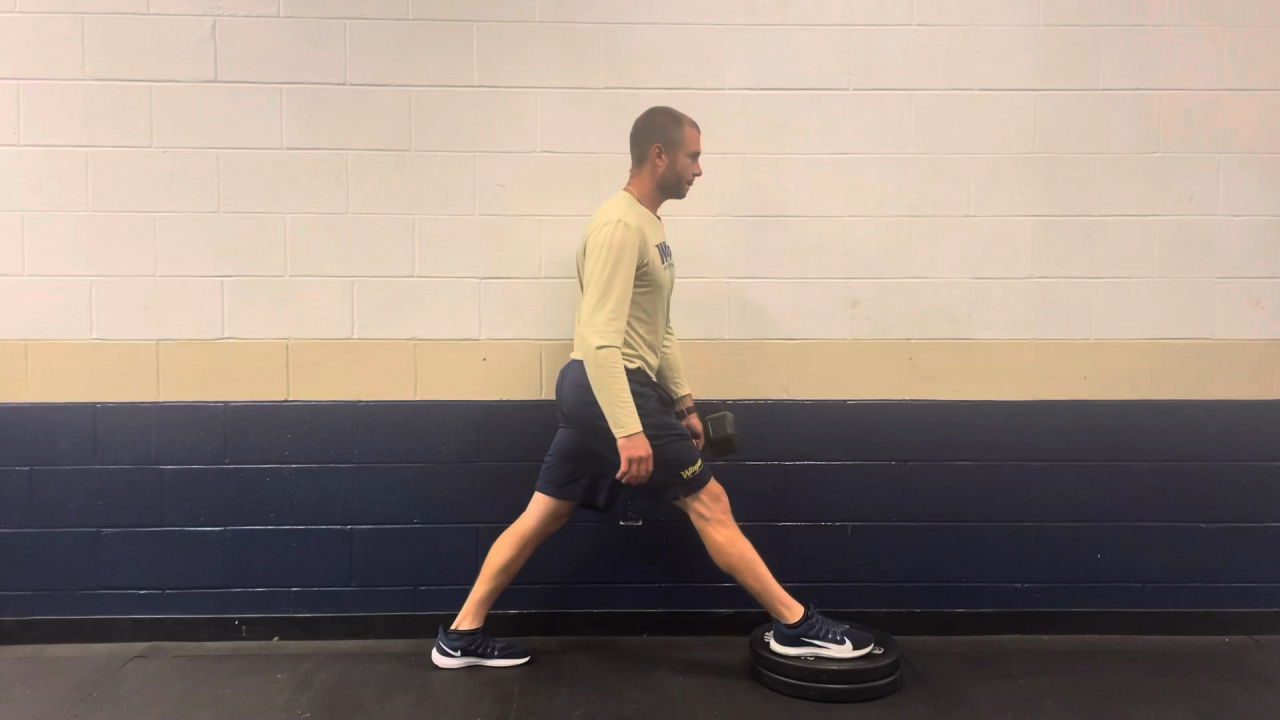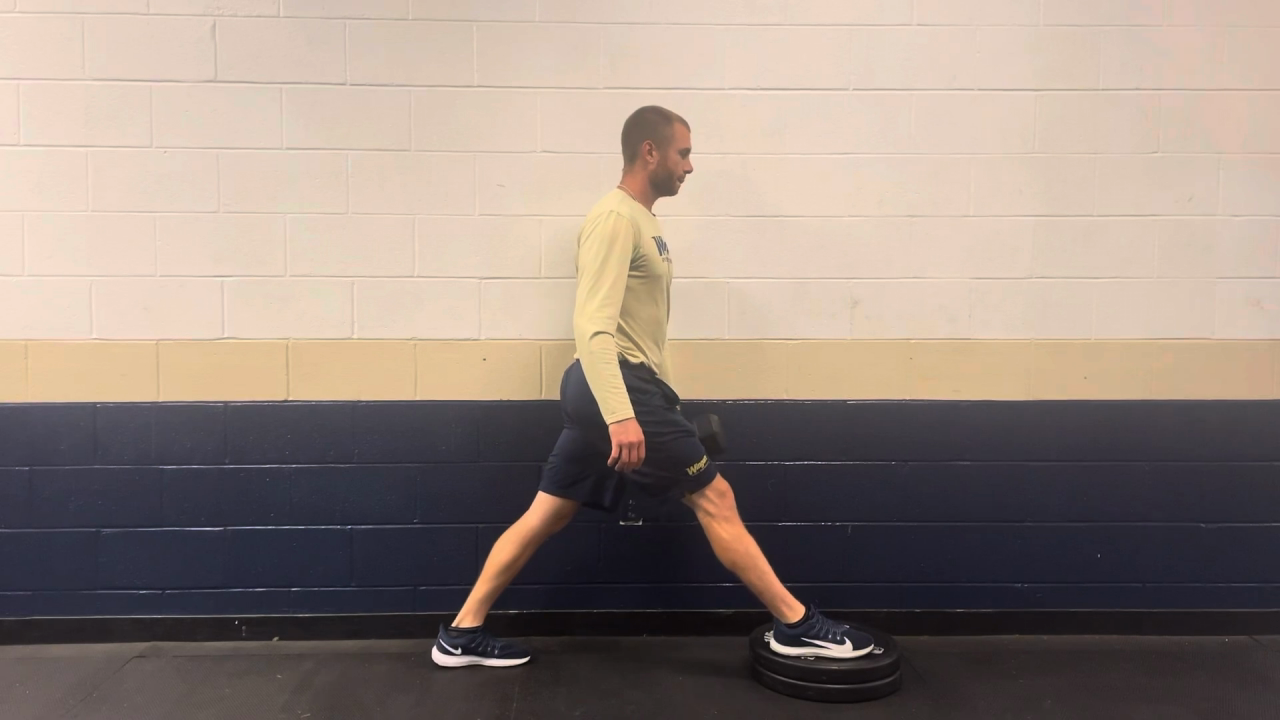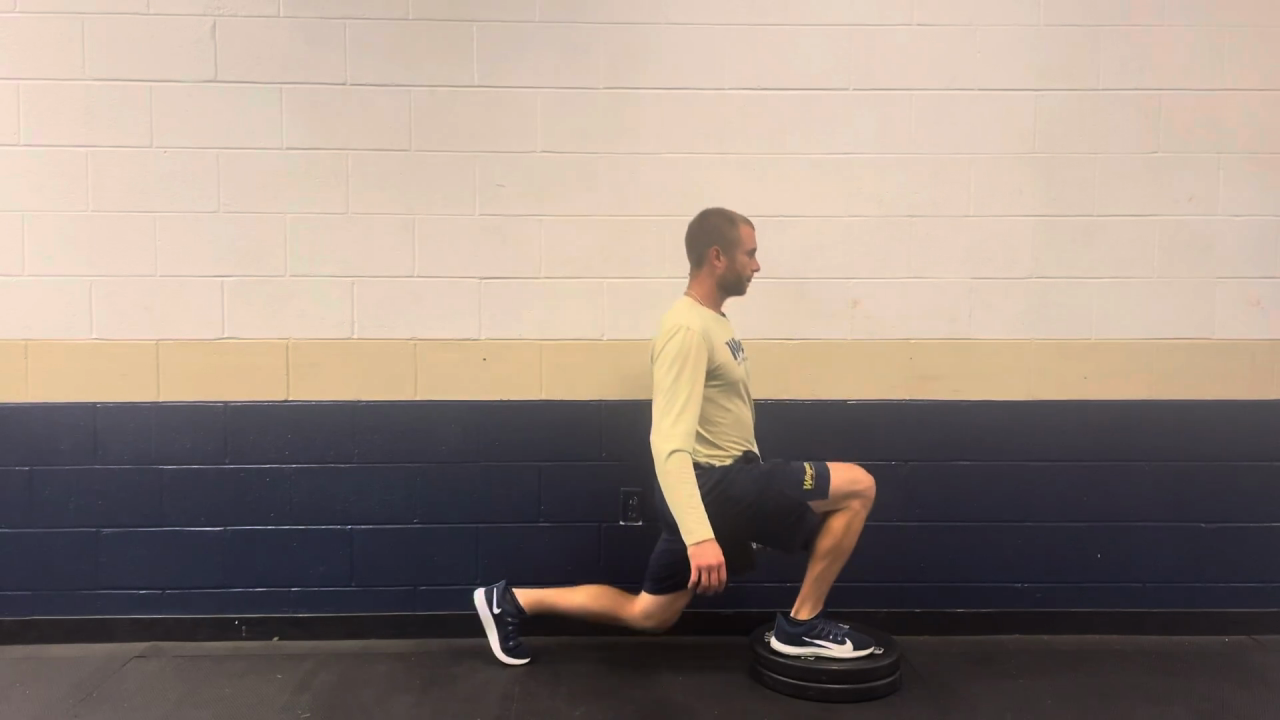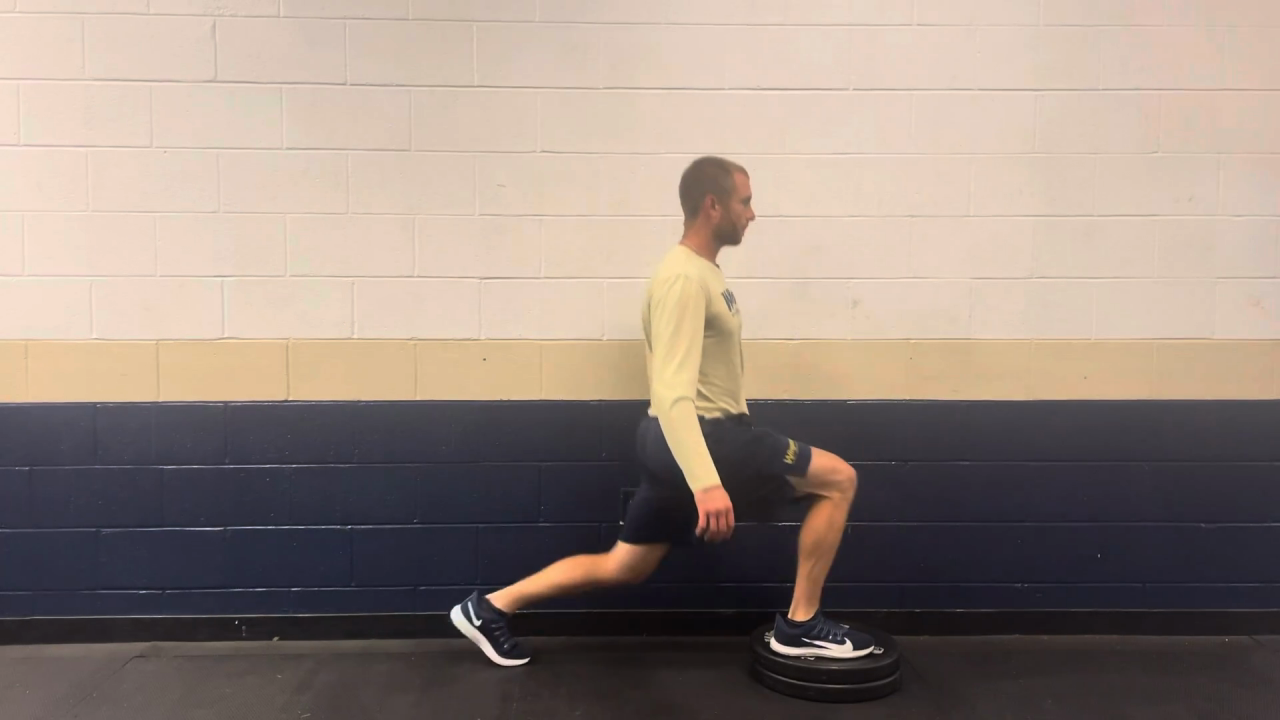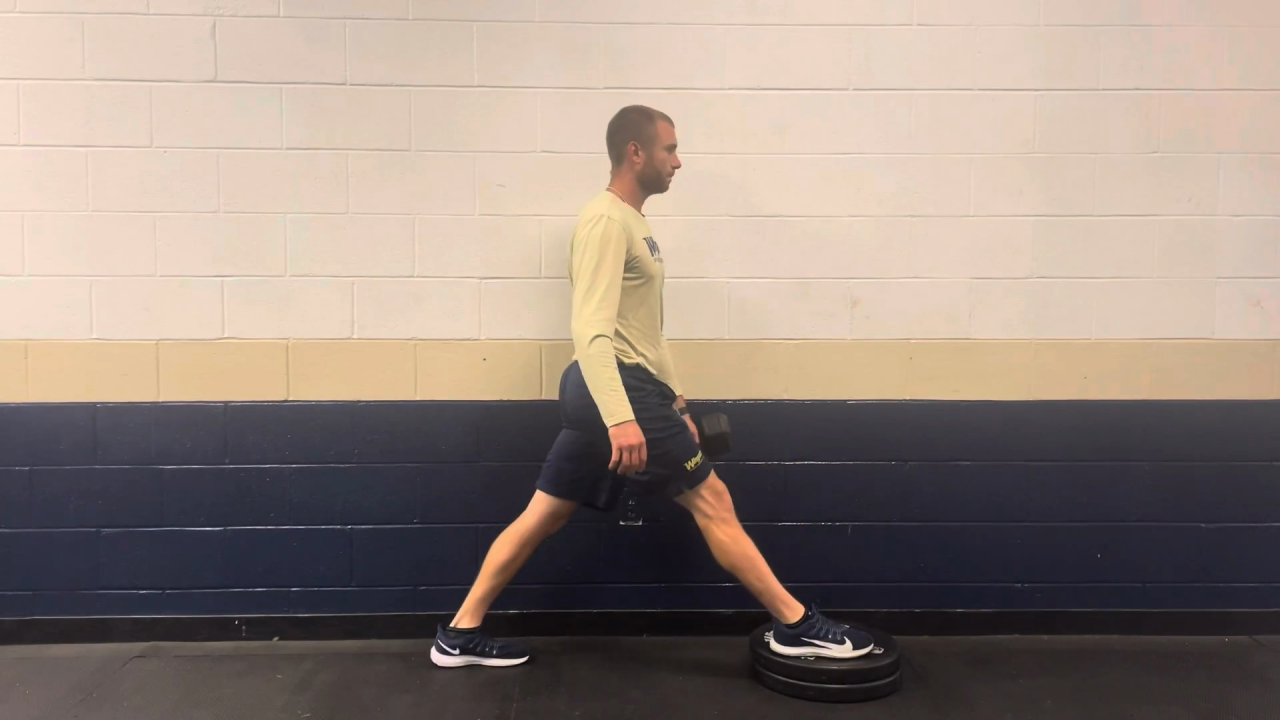
dt=1s
person 1, frame 1
left shoulder: (646, 223)
right shoulder: (621, 227)
left elbow: (656, 330)
right elbow: (600, 338)
left wrist: (682, 402)
right wrist: (628, 429)
left hip: (590, 390)
right hip: (608, 388)
left knee: (543, 514)
right knee: (709, 501)
left ankle: (462, 635)
right ankle: (797, 626)
person 1, frame 2
left shoulder: (640, 219)
right shoulder: (616, 218)
right elbow: (593, 326)
left wrist: (651, 402)
right wrist: (621, 416)
left hip: (601, 389)
right hip: (617, 387)
left knee: (547, 513)
right knee: (715, 498)
left ankle: (463, 632)
right ankle: (797, 625)
person 1, frame 3
left shoulder: (710, 321)
right shoulder: (688, 330)
right elbow: (670, 444)
left wrist: (748, 515)
right wrist: (699, 537)
left hip: (721, 481)
right hip: (716, 485)
left knee: (649, 613)
right knee: (857, 487)
left ankle: (509, 602)
right ankle: (803, 624)
person 1, frame 4
left shoulder: (702, 272)
right shoulder: (685, 278)
right elbow: (673, 392)
left wrist: (747, 451)
right wrist: (707, 480)
left hip: (690, 438)
right hip: (700, 437)
left knee: (624, 566)
right knee: (836, 479)
left ankle: (489, 608)
right ankle: (802, 625)
person 1, frame 5
left shoulder: (628, 222)
right shoulder: (607, 222)
right elbow: (591, 330)
left wrist: (675, 401)
right wrist: (621, 417)
left hip: (600, 391)
right hip: (616, 389)
left knee: (543, 514)
right knee: (712, 500)
left ankle: (461, 633)
right ankle: (796, 625)
